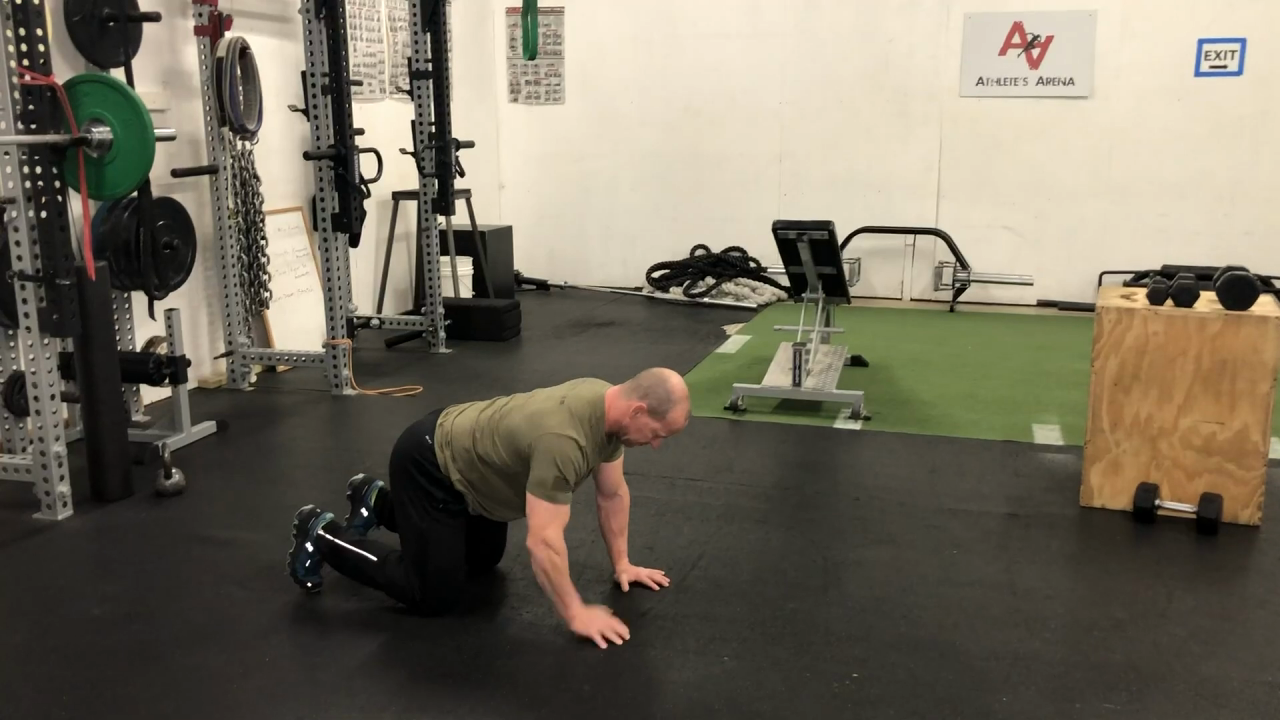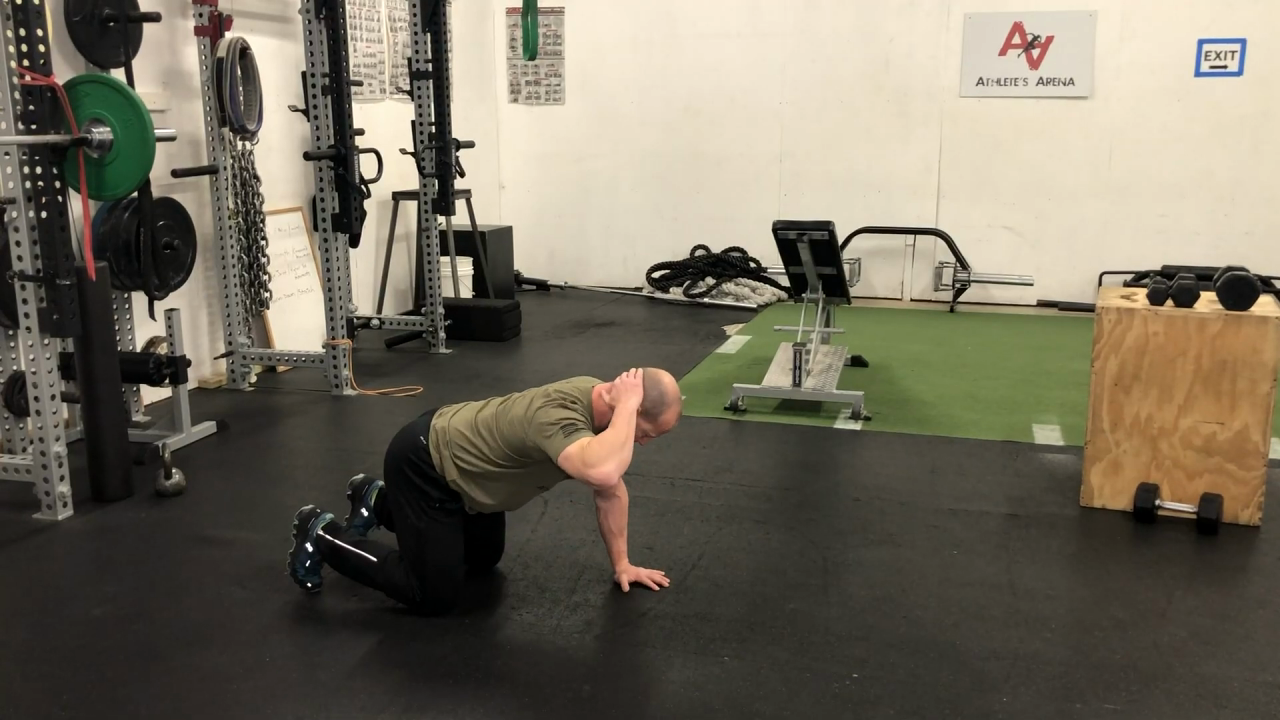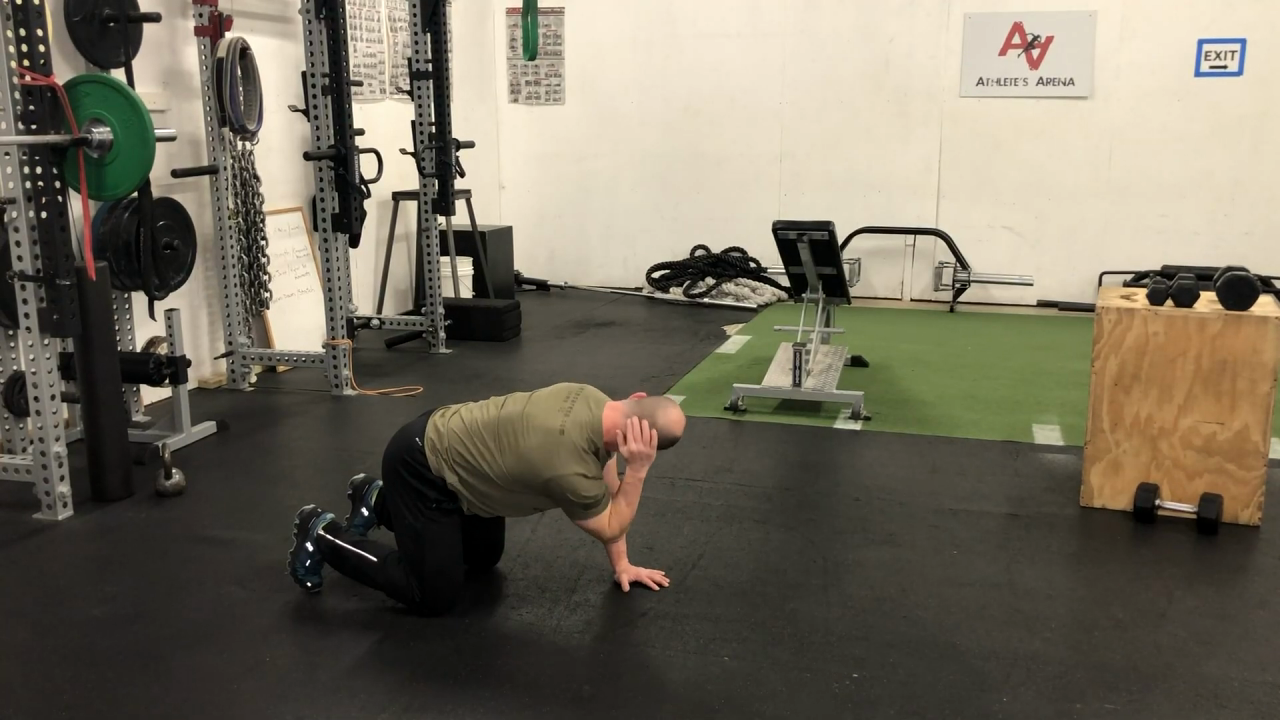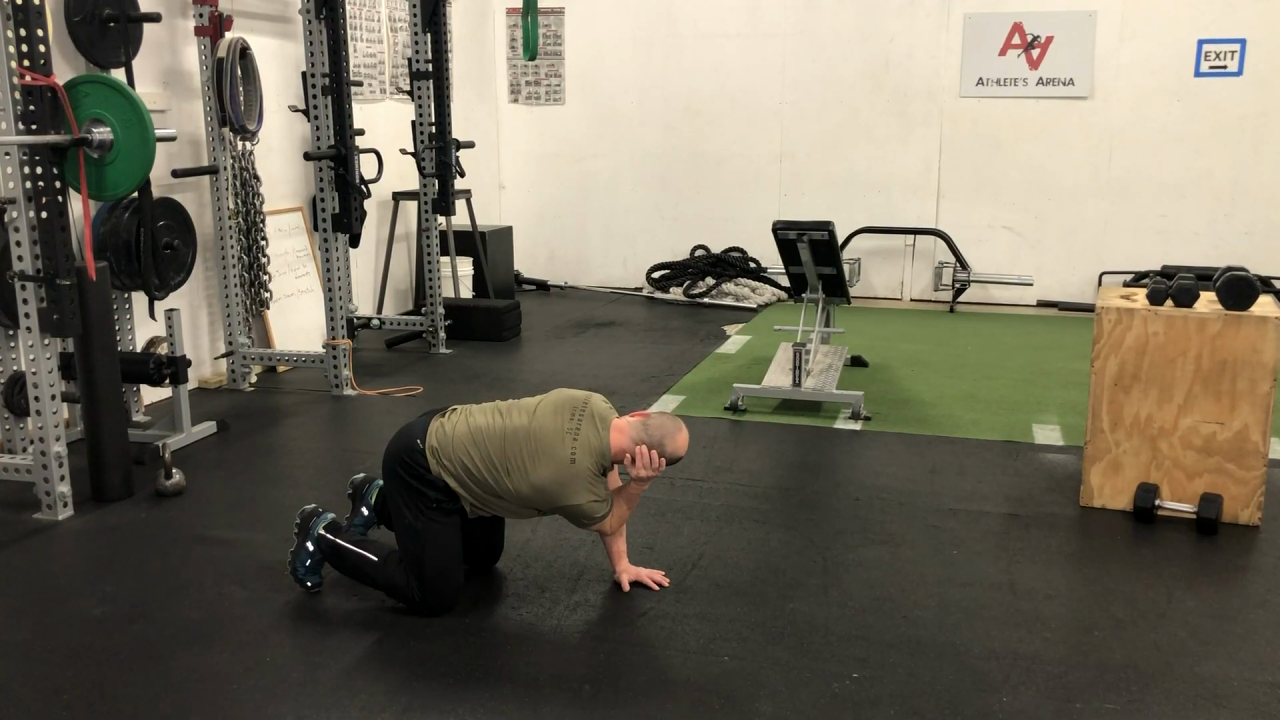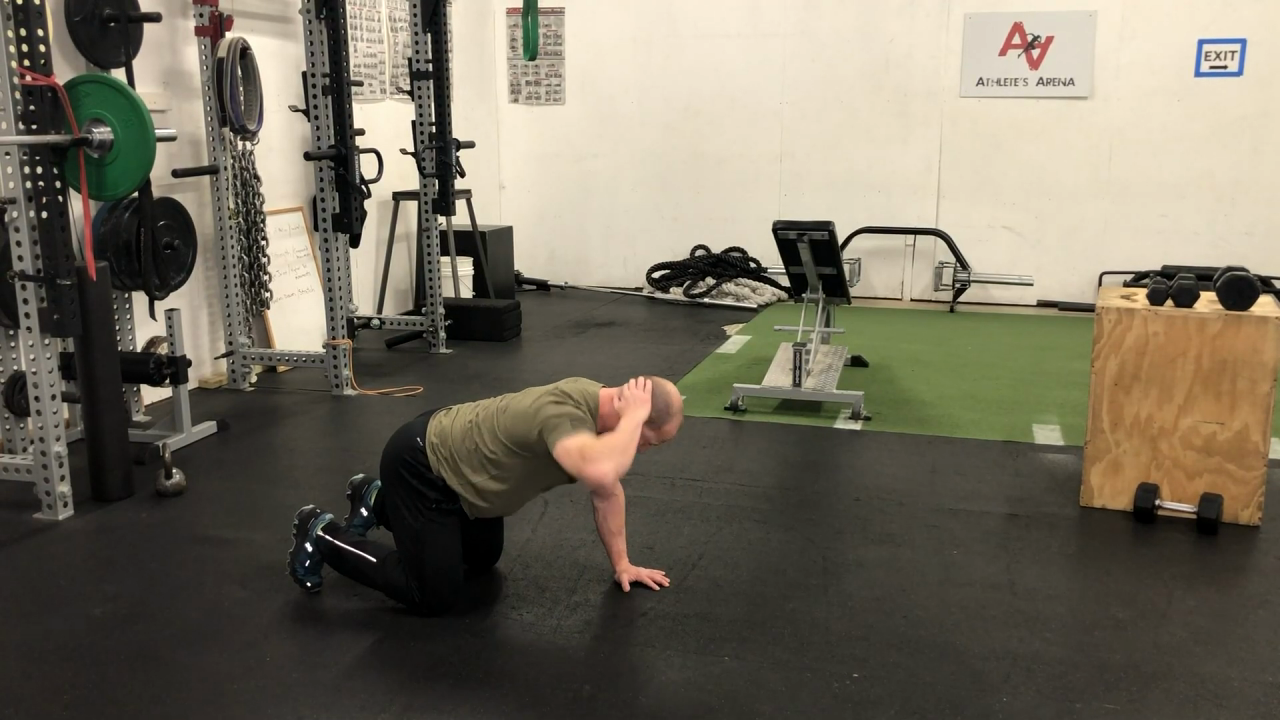
dt=1s
person 1, frame 1
left shoulder: (608, 405)
right shoulder: (564, 438)
left elbow: (612, 494)
right elbow: (543, 540)
left wrist: (622, 564)
right wrist: (576, 615)
left hip: (465, 455)
right hip: (428, 463)
left knee: (483, 560)
right knee: (435, 595)
left ankle: (378, 502)
right ankle: (324, 538)
person 1, frame 2
left shoulder: (600, 401)
right shoulder: (558, 415)
left elbow: (611, 490)
right elbow: (604, 472)
left wrist: (622, 563)
right wrist: (627, 405)
left hip: (458, 452)
right hip: (423, 462)
left knee: (484, 559)
right knee: (434, 595)
left ankle: (378, 500)
right ankle: (324, 537)
person 1, frame 3
left shoulder: (597, 404)
right shoulder: (568, 464)
left elbow: (609, 490)
right elbow: (611, 528)
left wrist: (621, 564)
right wrist: (639, 470)
left hip: (448, 442)
right hip: (420, 465)
left knee: (484, 558)
right knee: (434, 595)
left ankle: (379, 500)
right ankle: (324, 537)
person 1, frame 4
left shoulder: (598, 409)
right shoulder: (577, 484)
left elbow: (609, 489)
right elbow: (609, 519)
left wrist: (621, 563)
right wrist: (639, 484)
left hip: (445, 435)
right hip: (420, 466)
left knee: (483, 556)
right knee: (434, 595)
left ankle: (379, 500)
right ankle: (324, 537)
person 1, frame 5
left shoulder: (596, 401)
right shoulder: (565, 410)
left elbow: (608, 491)
right elbow: (600, 471)
left wrist: (622, 563)
right wrist: (634, 416)
left hip: (454, 454)
right hip: (419, 463)
left knee: (483, 558)
right knee: (434, 596)
left ankle: (378, 501)
right ankle: (324, 537)
